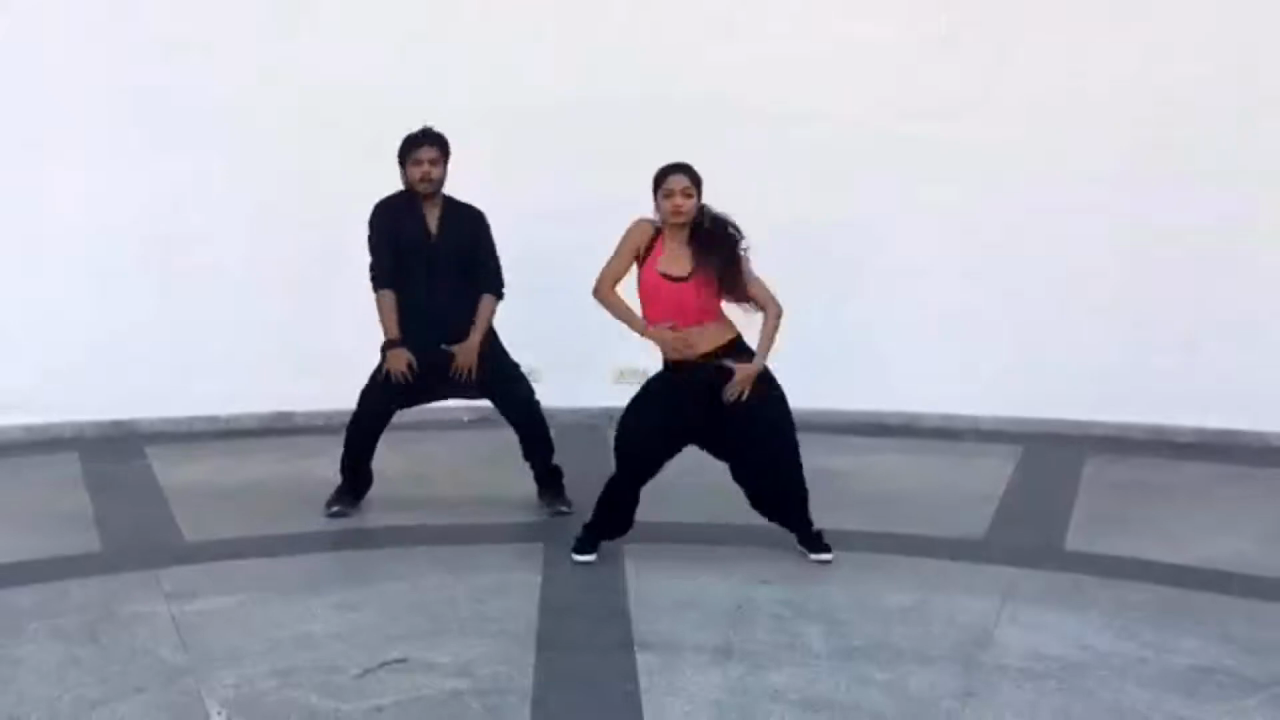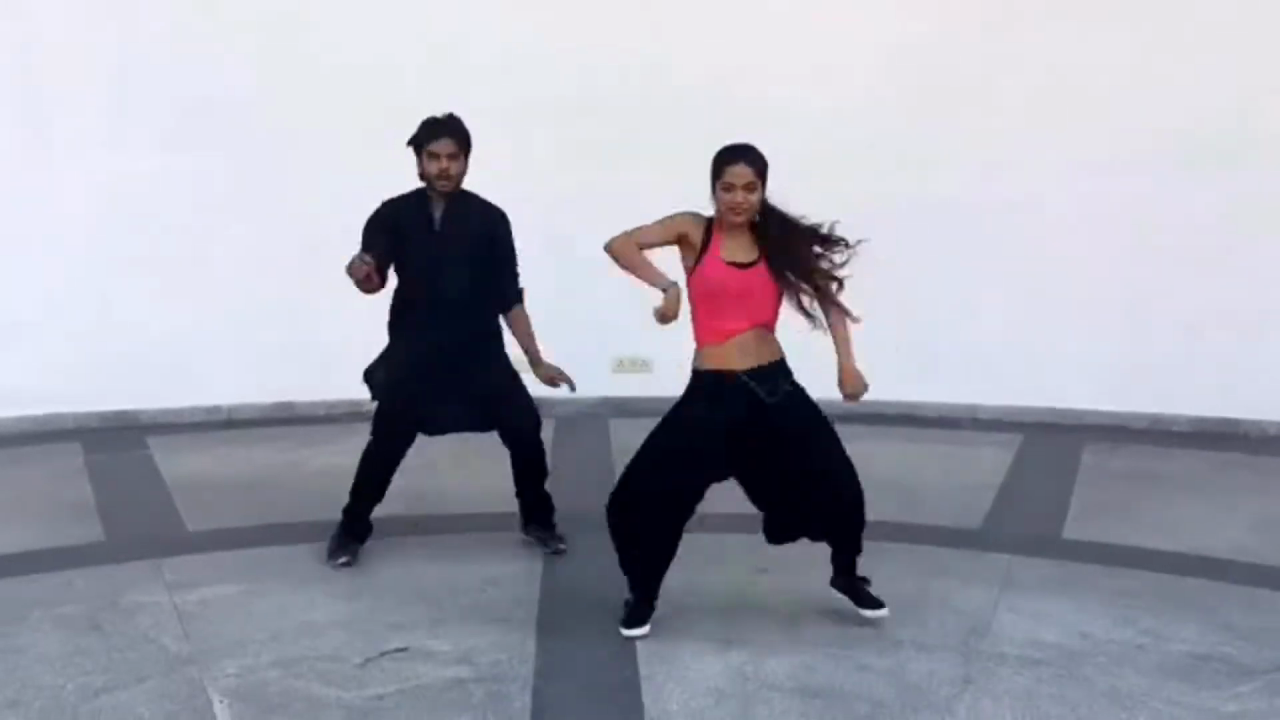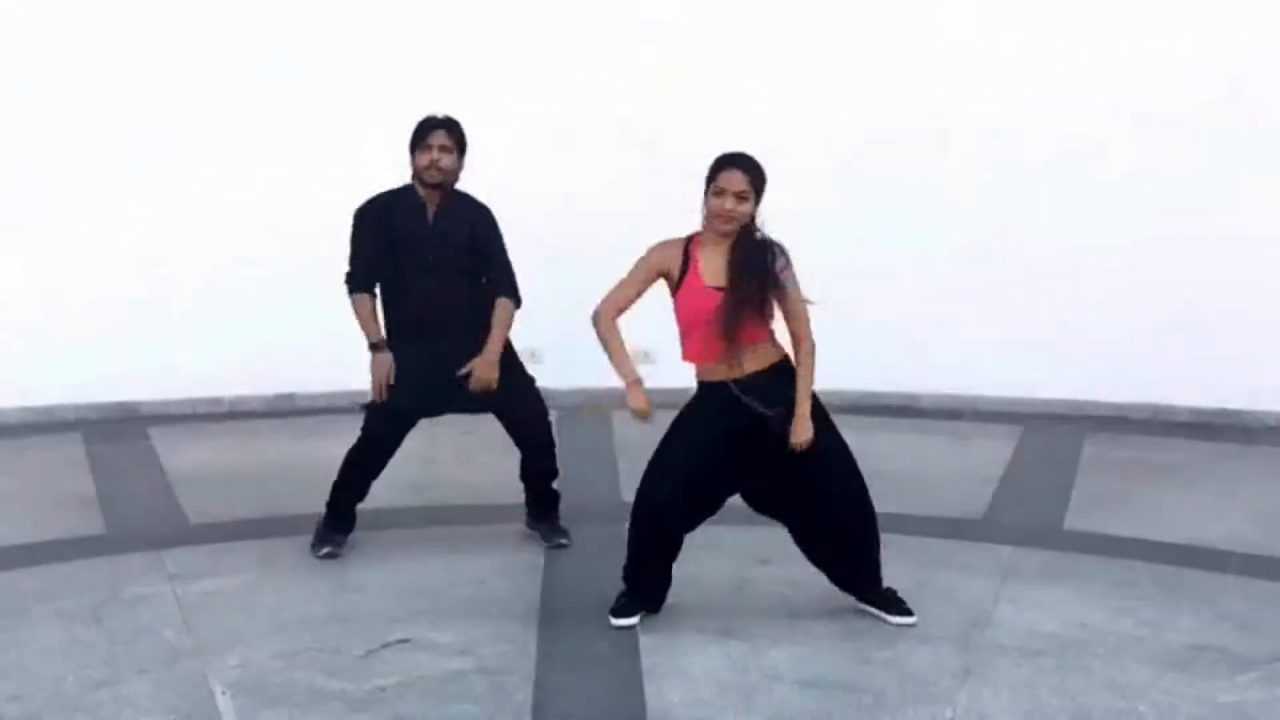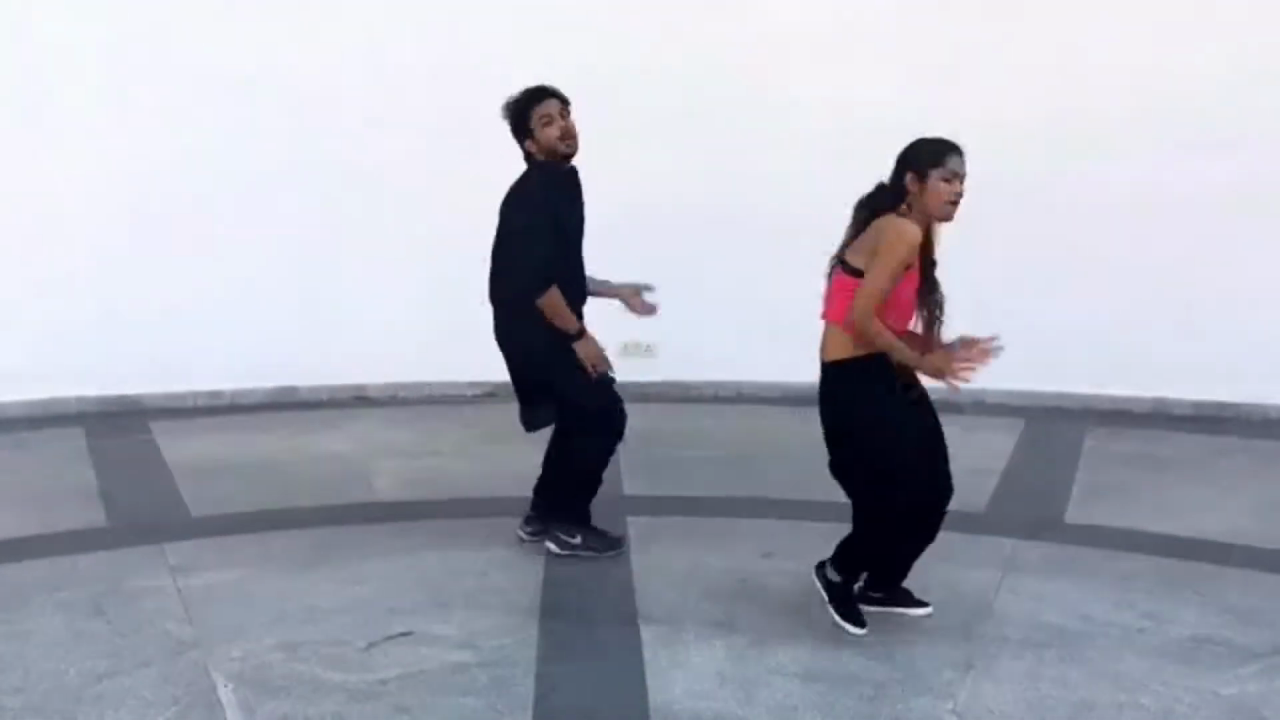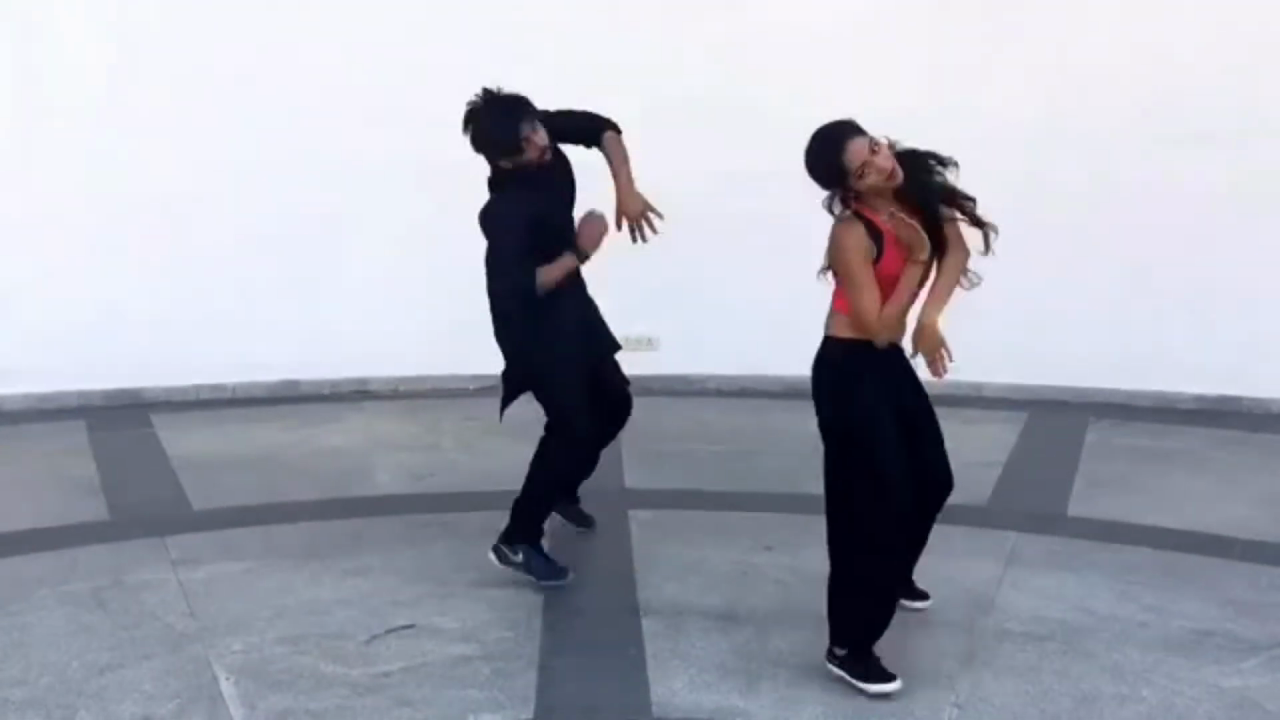
dt=1s
person 1, frame 1
left shoulder: (719, 247)
right shoulder: (644, 234)
left elbow: (771, 307)
right elbow: (603, 288)
left wrist: (757, 363)
right wrist: (650, 331)
left hip: (733, 369)
right hip: (679, 375)
left knee: (775, 454)
right knee: (633, 453)
left ankle: (802, 528)
right ankle: (598, 531)
person 1, frame 2
left shoulder: (779, 241)
right shoulder: (692, 231)
left elbow: (823, 291)
right elbow: (618, 245)
left wrist: (847, 360)
right wrist: (666, 284)
left hip: (775, 388)
right hip: (711, 392)
left knee: (835, 487)
right knee: (645, 493)
left ankle: (846, 575)
right ankle: (642, 593)
person 1, frame 3
left shoulder: (769, 258)
right shoulder: (671, 256)
left elbow: (803, 339)
right elbow: (605, 315)
left wrist: (803, 413)
right wrist: (631, 382)
left hip: (776, 390)
right hip: (713, 402)
left knee: (841, 493)
right knee: (658, 502)
left ankle: (869, 588)
right ankle: (640, 592)
person 1, frame 4
left shoulder: (908, 235)
right shoulder: (901, 232)
right elbow: (862, 317)
left wrist: (943, 353)
right wrist: (921, 363)
left hip: (884, 371)
right hip: (852, 382)
left knee: (929, 486)
right knee: (908, 493)
left ankle: (881, 582)
right ankle: (839, 571)
person 1, frame 5
left shoulder: (916, 188)
right shoulder: (851, 236)
left elbow: (956, 250)
right elbow: (881, 327)
left wrist: (930, 315)
right wrist: (916, 258)
left hip: (891, 366)
right hip: (848, 374)
left knee: (929, 479)
right knee: (876, 500)
left ankle: (891, 578)
right ankle: (850, 645)
person 2, frame 1
left shoulder: (471, 219)
right shoulder: (389, 213)
left elbow: (491, 283)
right elbow: (383, 282)
left wrist: (474, 341)
right wrist: (394, 344)
left hip: (470, 337)
right hip: (414, 340)
left knee: (525, 408)
right knee: (367, 415)
left ankle: (549, 485)
right ankle: (352, 485)
person 2, frame 2
left shoulder: (488, 219)
right shoulder: (395, 213)
left elbow: (508, 298)
right elbow: (372, 277)
left wrist: (537, 361)
right wrist: (363, 270)
left hip: (479, 351)
right hip: (413, 353)
left knee: (526, 434)
right knee: (389, 440)
left ankle: (538, 519)
right ankle: (352, 528)
person 2, frame 3
left shoulder: (476, 215)
right shoulder: (378, 213)
left elbow: (504, 289)
right elbow: (361, 285)
left wrist: (491, 355)
right wrist: (379, 349)
left hip: (478, 348)
right hip: (410, 351)
left knee: (534, 426)
right knee: (375, 440)
left ankle: (543, 513)
right ankle: (336, 520)
person 2, frame 4
left shoulder: (564, 184)
right shoulder: (533, 196)
right elbow: (536, 281)
left wrist: (615, 292)
right wrist: (579, 335)
left hip: (557, 327)
right hip: (531, 330)
left knee: (580, 420)
right knee: (605, 417)
left ankle: (543, 515)
right ankle: (567, 525)
person 2, frame 5
left shoulder: (544, 162)
right shoulder: (505, 207)
left elbow: (601, 127)
right elbow: (518, 289)
left wrist: (626, 190)
right wrist: (577, 253)
left hip: (572, 307)
right hip: (531, 322)
left knee: (613, 404)
right knee: (576, 423)
left ankle: (559, 494)
right ankle: (519, 540)
